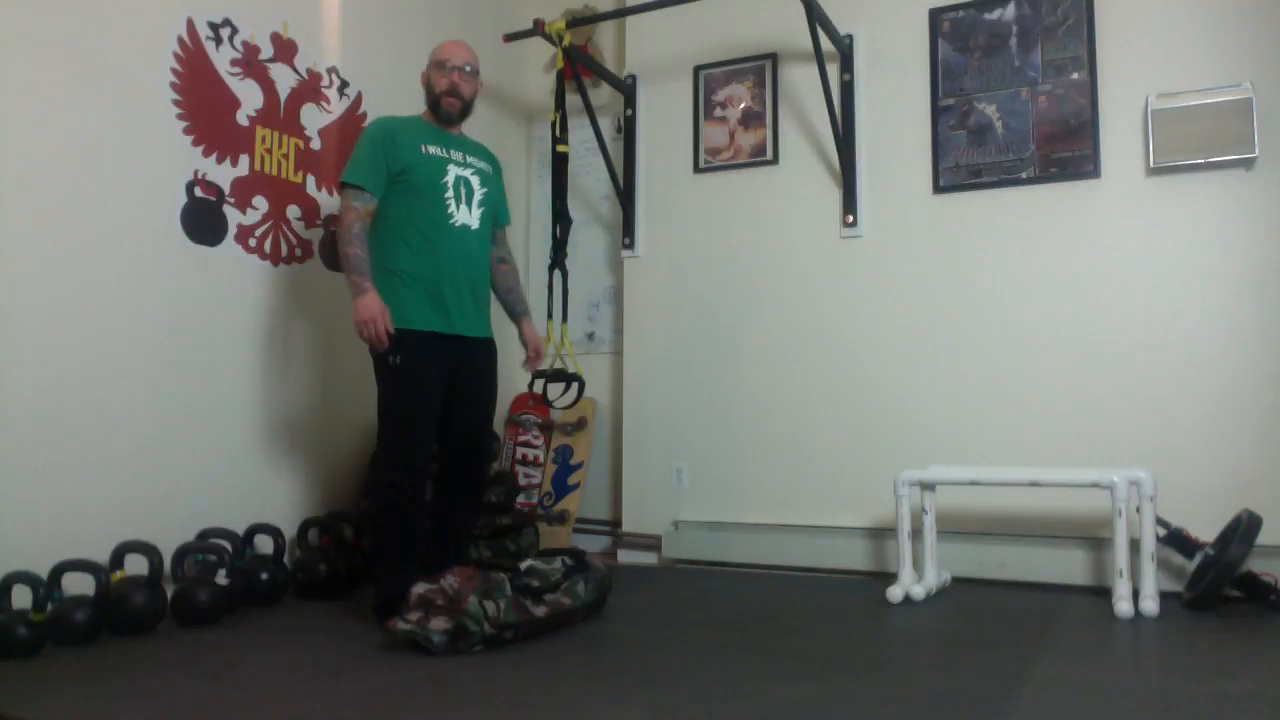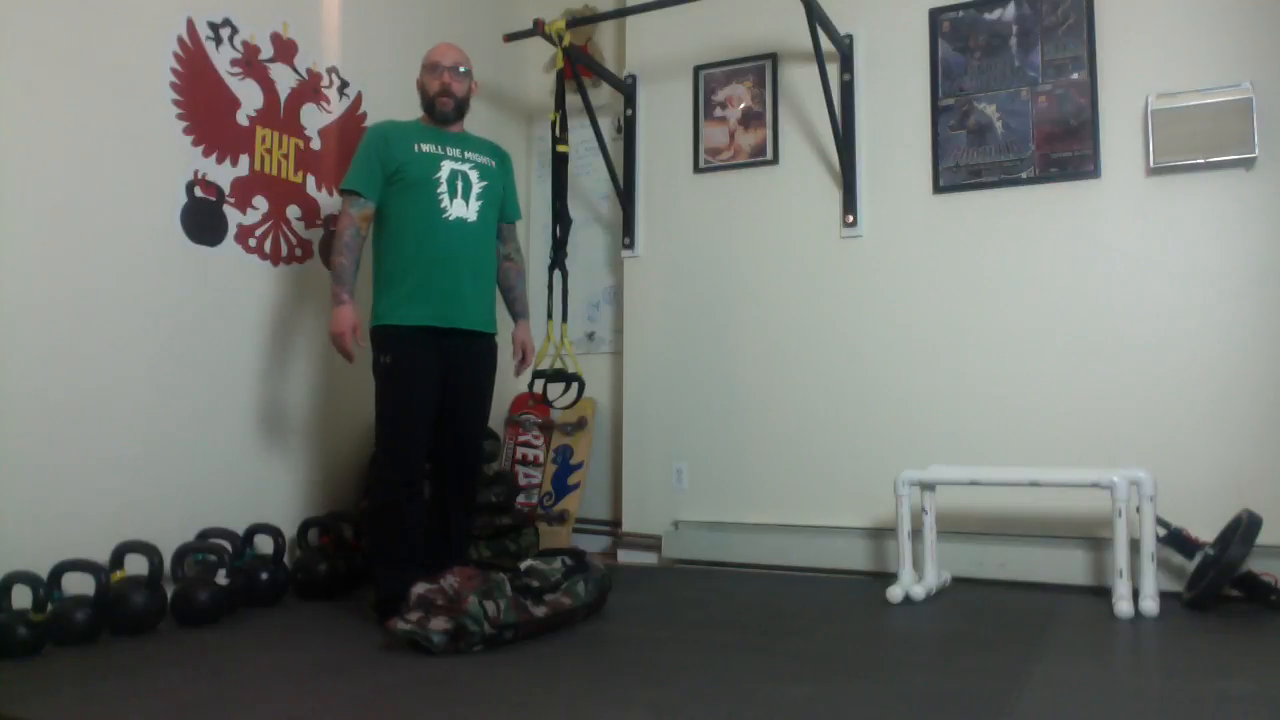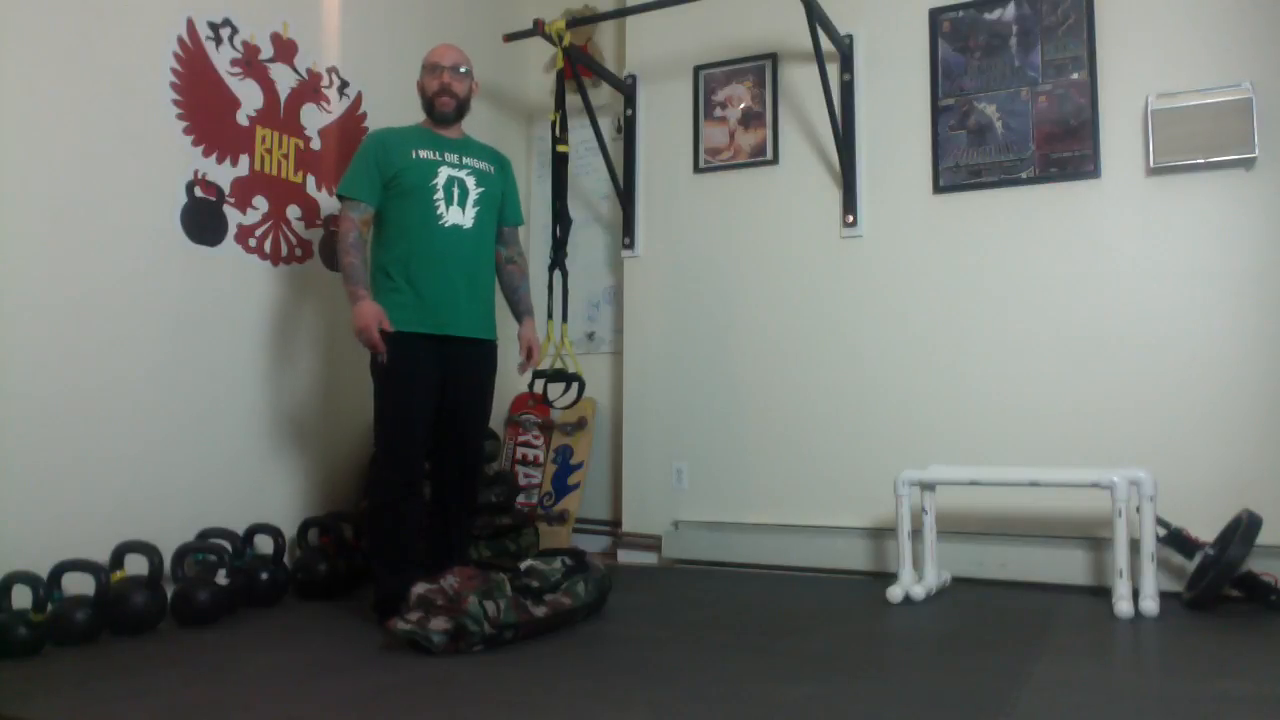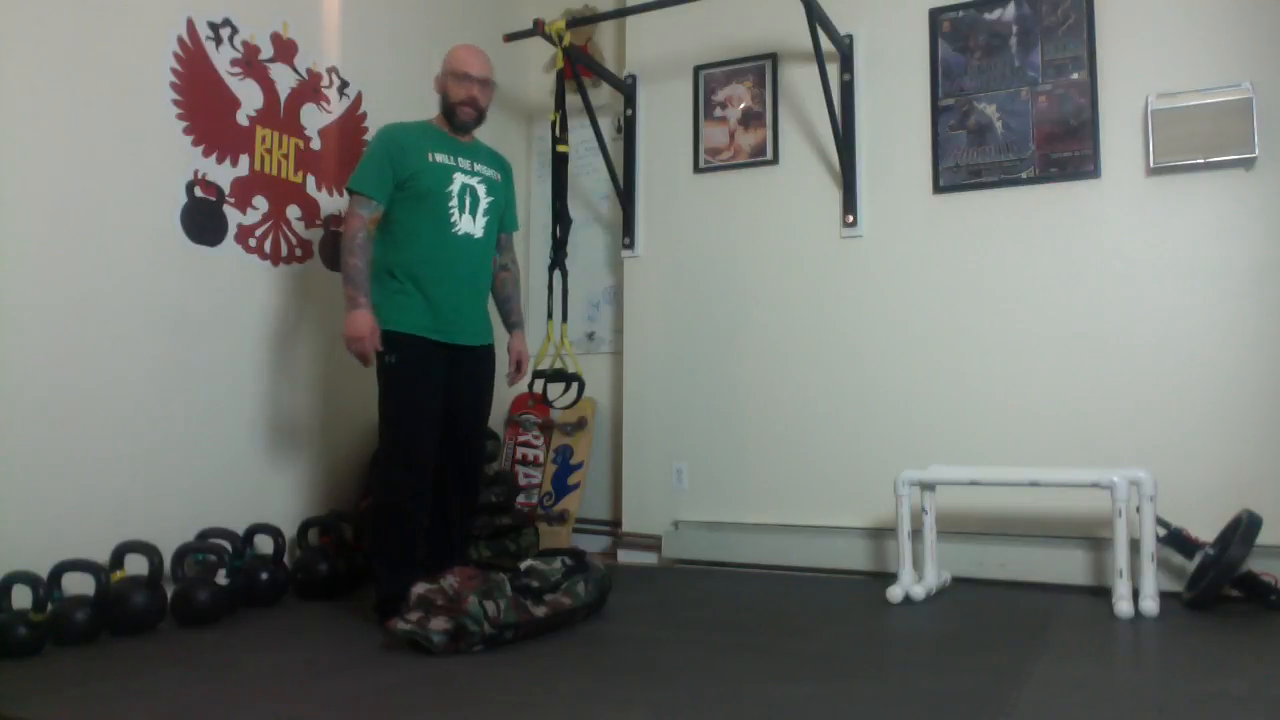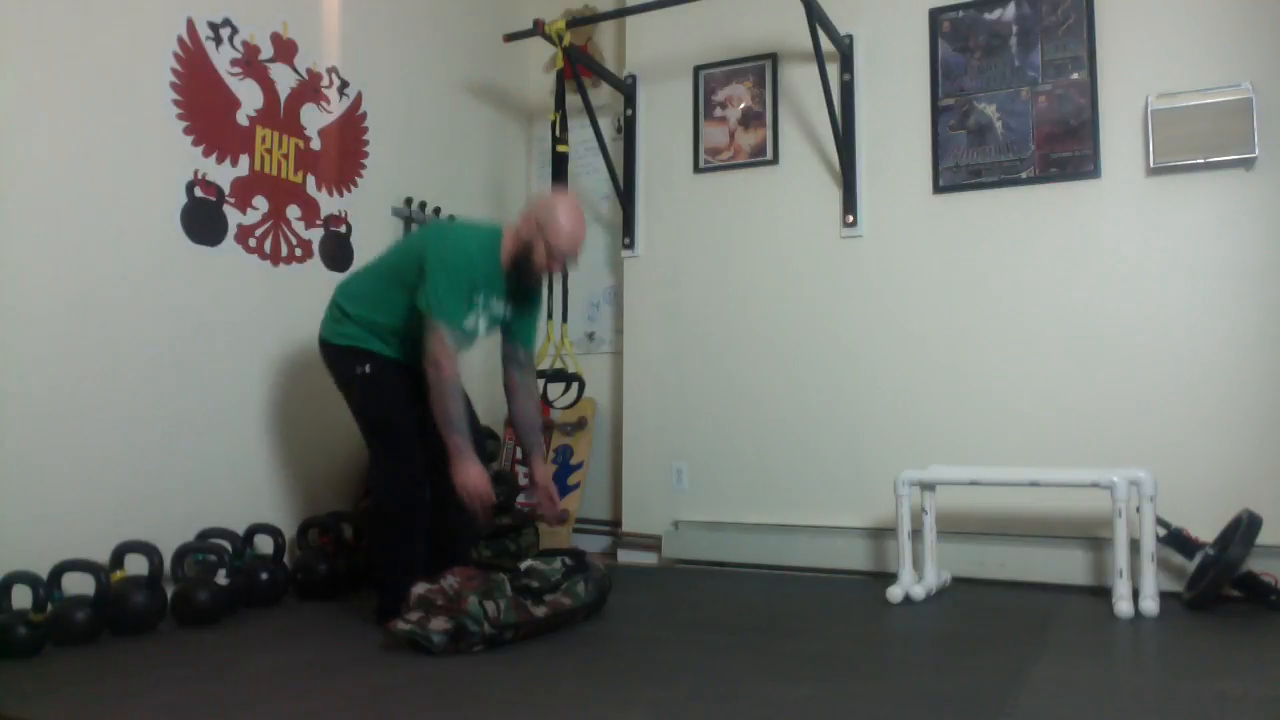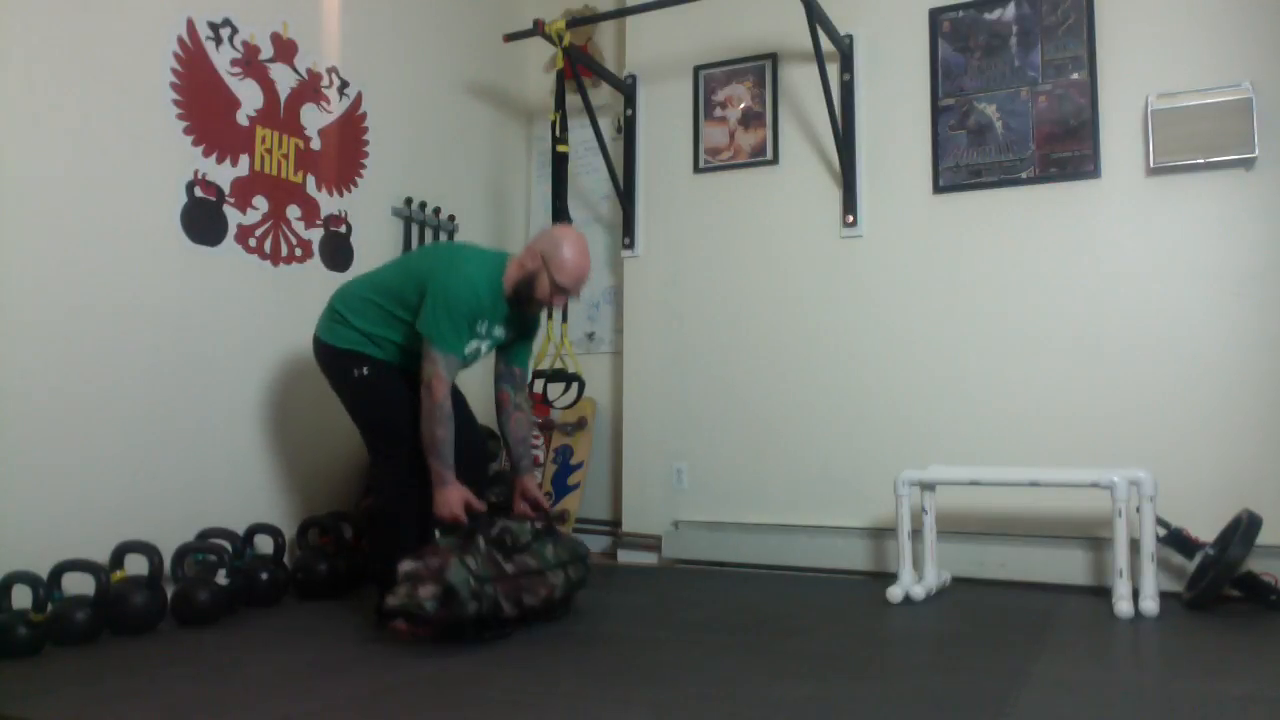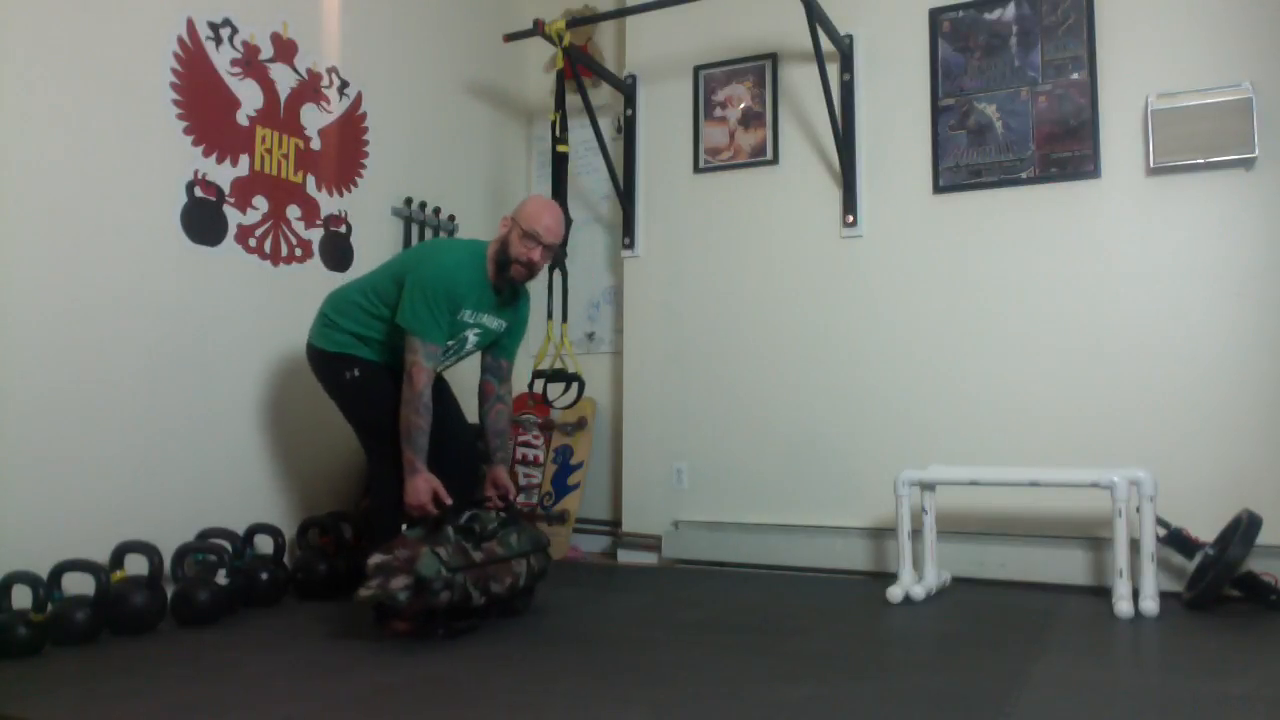
dt=0.7s
person 1, frame 1
left shoulder: (486, 160)
right shoulder: (389, 136)
right elbow: (355, 215)
left wrist: (523, 317)
right wrist: (363, 290)
left hip: (474, 334)
right hip: (411, 329)
left knee: (468, 461)
right knee: (403, 466)
right ankle: (396, 599)
person 1, frame 2
left shoulder: (495, 158)
right shoulder: (388, 139)
left elbow: (507, 245)
right elbow: (353, 220)
left wrist: (522, 318)
right wrist: (342, 298)
left hip: (475, 331)
right hip: (407, 326)
left knee: (461, 461)
right knee: (401, 464)
right ankle: (396, 597)
person 1, frame 3
left shoulder: (494, 163)
right shoulder: (386, 146)
left elbow: (509, 247)
right elbow: (352, 225)
left wrist: (526, 316)
right wrist: (361, 298)
left hip: (475, 337)
right hip: (405, 332)
left knee: (462, 464)
right knee: (399, 466)
right ankle: (396, 597)
person 1, frame 4
left shoulder: (497, 167)
right shoulder: (399, 142)
right elbow: (359, 224)
left wrist: (516, 329)
right wrist: (358, 304)
left hip: (474, 340)
right hip: (409, 333)
left knee: (463, 466)
right knee: (407, 465)
right ankle: (397, 596)
person 1, frame 5
left shoulder: (525, 284)
right shoulder: (460, 252)
left elbow: (521, 375)
right elbow: (441, 359)
left wrist: (537, 461)
right wrist: (462, 456)
left hip: (408, 350)
right hip: (358, 340)
left knee: (459, 454)
right knee: (406, 463)
right ankle: (398, 604)
person 1, frame 6
left shoulder: (524, 307)
right shoulder: (465, 280)
left elbow: (513, 395)
right elbow: (436, 387)
left wrist: (524, 474)
right wrist: (444, 483)
left hip: (406, 354)
right hip: (353, 340)
left knee: (469, 450)
right knee: (405, 460)
person 1, frame 7
left shoulder: (516, 303)
right shoulder: (445, 270)
left elbow: (497, 385)
right elbow: (418, 378)
left wrist: (499, 463)
right wrist: (415, 471)
left hip: (402, 355)
right hip: (347, 345)
left knee: (461, 454)
right knee: (397, 462)
